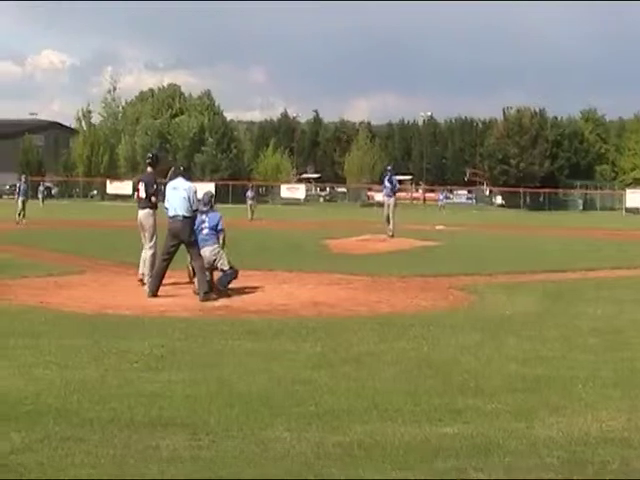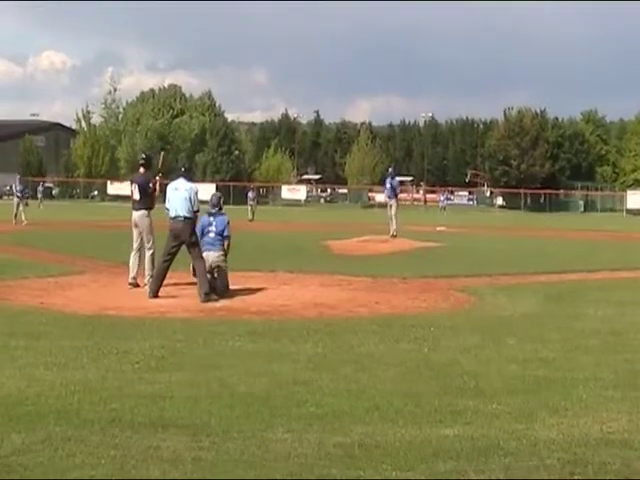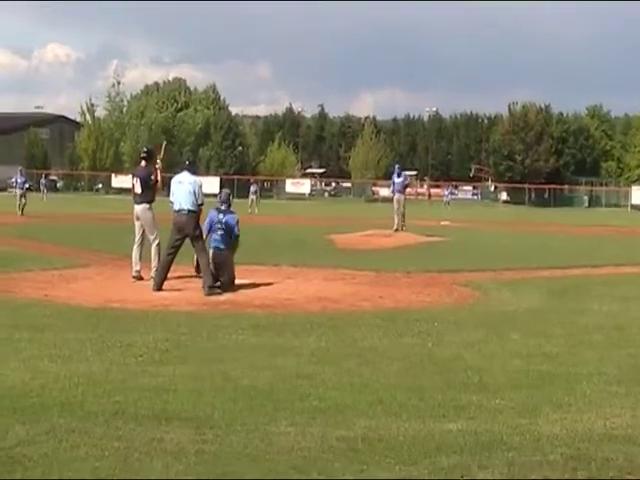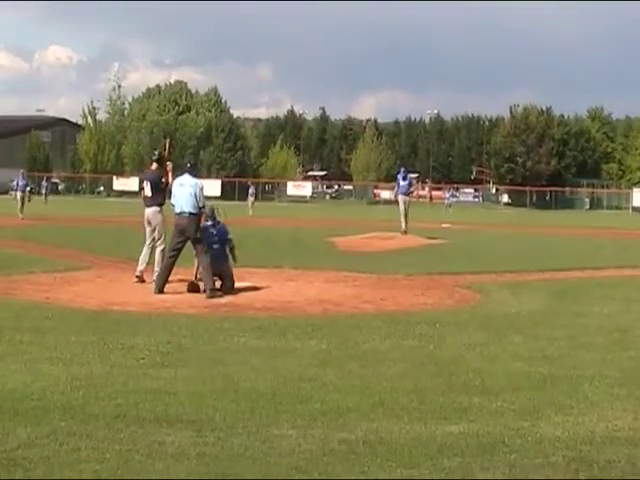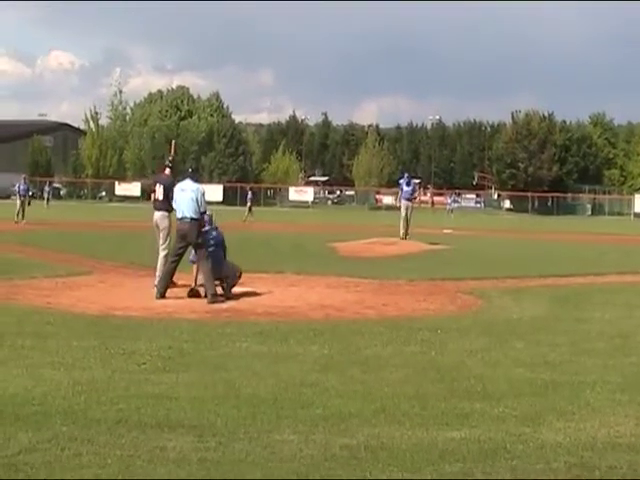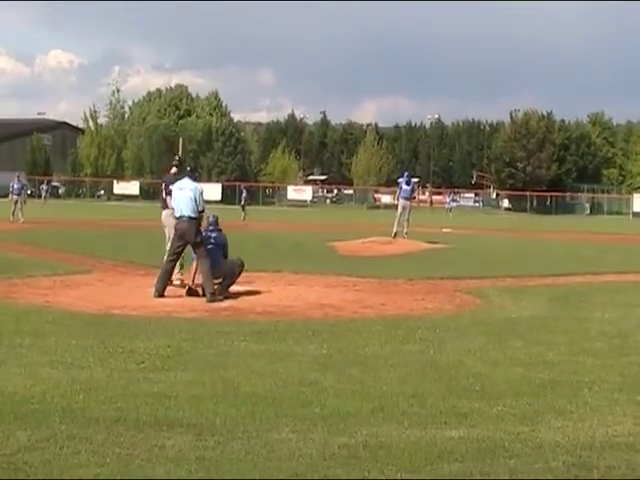
dt=0.4s
person 1, frame 1
left shoulder: (169, 185)
right shoulder: (190, 186)
left elbow: (166, 206)
right elbow: (194, 210)
left wrist: (172, 216)
right wrist: (192, 224)
left hip: (172, 223)
right hip: (185, 223)
left knee: (165, 257)
right knee: (196, 258)
left ankle: (152, 290)
right ankle: (204, 292)
person 1, frame 2
left shoulder: (170, 186)
right shoulder: (191, 187)
left elbow: (167, 207)
right elbow: (195, 210)
left wrist: (174, 218)
left hip: (173, 224)
right hip: (187, 224)
left knee: (166, 258)
right knee: (197, 259)
left ankle: (153, 290)
right ankle: (205, 293)
person 1, frame 3
left shoulder: (174, 179)
right shoulder: (195, 180)
left elbow: (172, 201)
right elbow: (200, 204)
left wrist: (177, 211)
left hip: (177, 217)
right hip: (191, 217)
left knee: (170, 251)
right knee: (201, 252)
left ankle: (157, 283)
right ankle: (208, 286)
person 1, frame 4
left shoulder: (176, 182)
right shoulder: (196, 183)
left elbow: (173, 203)
right elbow: (201, 206)
left wrist: (180, 212)
right wrist: (198, 221)
left hip: (178, 220)
right hip: (192, 220)
left knee: (171, 254)
right knee: (202, 254)
left ankle: (158, 286)
right ankle: (210, 289)
person 1, frame 5
left shoulder: (177, 187)
right shoulder: (198, 188)
left elbow: (175, 208)
right elbow: (202, 211)
left wrist: (181, 217)
right wrist: (200, 225)
left hip: (180, 225)
right hip: (193, 225)
left knee: (173, 259)
right knee: (203, 259)
left ankle: (160, 291)
right ankle: (211, 294)
person 1, frame 6
left shoulder: (175, 186)
right shoulder: (196, 187)
left elbow: (173, 206)
right elbow: (201, 210)
left wrist: (180, 217)
right wrist: (198, 224)
left hip: (179, 224)
right hip: (192, 224)
left knee: (171, 257)
right knee: (202, 258)
left ankle: (158, 290)
right ankle: (210, 293)
person 2, frame 1
left shoulder: (141, 177)
right shoulder: (152, 178)
left elbow: (136, 197)
right elbow: (154, 199)
right wrist: (159, 193)
left hip: (140, 212)
right hip: (149, 213)
left knee: (146, 246)
right knee: (151, 247)
left ankle: (142, 275)
right ankle: (148, 279)
person 2, frame 2
left shoulder: (133, 178)
right shoulder: (147, 177)
left elbow: (133, 196)
right elbow: (154, 195)
right wrist: (157, 183)
left hip: (134, 213)
right hip: (144, 213)
left knee: (136, 247)
right knee: (149, 248)
left ankle: (132, 279)
right ankle: (148, 280)
person 2, frame 3
left shoulder: (135, 172)
right shoulder: (149, 171)
left elbow: (134, 190)
right elbow: (158, 185)
right wrist: (158, 170)
left hip: (136, 207)
right hip: (145, 207)
left knee: (138, 241)
right knee: (154, 240)
left ankle: (136, 272)
right ankle: (155, 272)
person 2, frame 4
left shoulder: (145, 175)
right shoulder: (158, 174)
left elbow: (142, 194)
right elbow: (170, 185)
right wrist: (169, 172)
left hip: (147, 210)
right hip: (156, 210)
left knee: (148, 243)
right knee: (160, 245)
left ankle: (139, 272)
right ankle: (157, 276)
person 2, frame 5
left shoulder: (156, 179)
right shoulder: (171, 181)
left elbow: (152, 198)
right elbow: (172, 202)
left hip: (155, 214)
right hip: (164, 214)
left knee: (162, 248)
right knee: (164, 249)
right ankle: (159, 280)
person 2, frame 6
left shoulder: (165, 178)
right shoulder: (173, 179)
right elbow: (169, 199)
left hip: (165, 213)
right hip: (170, 213)
left knee: (170, 246)
right ankle: (177, 275)
